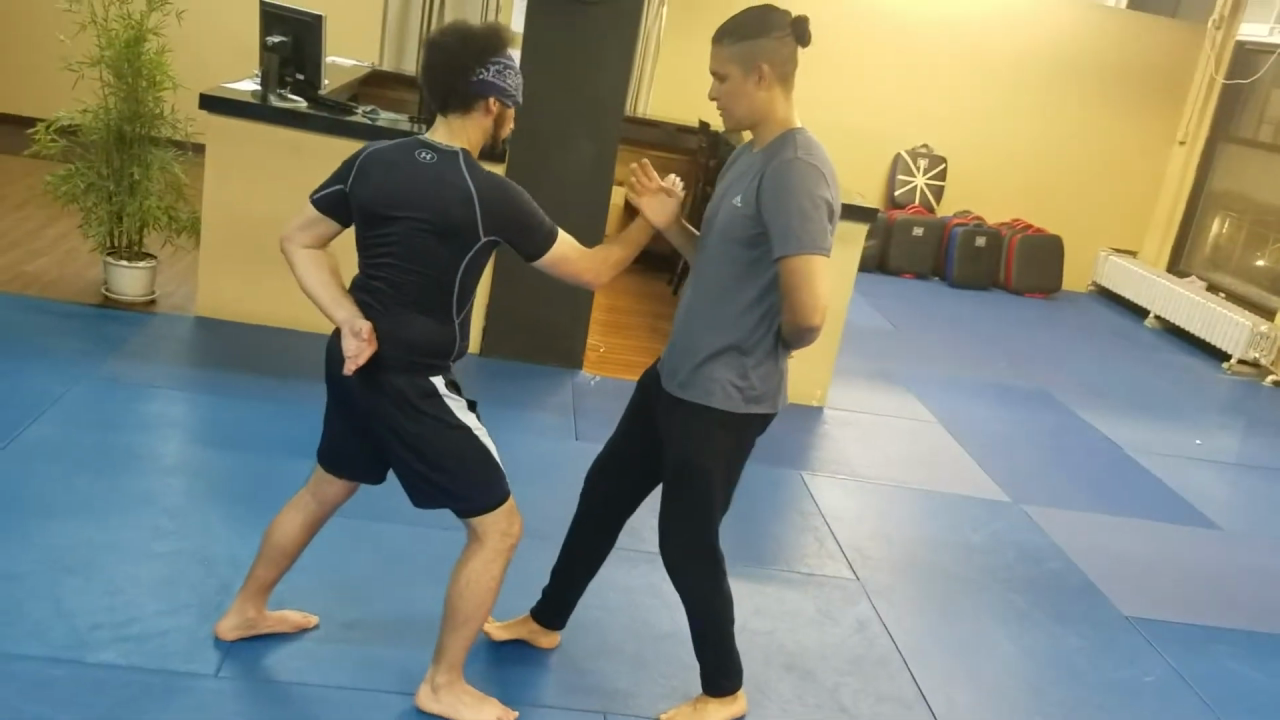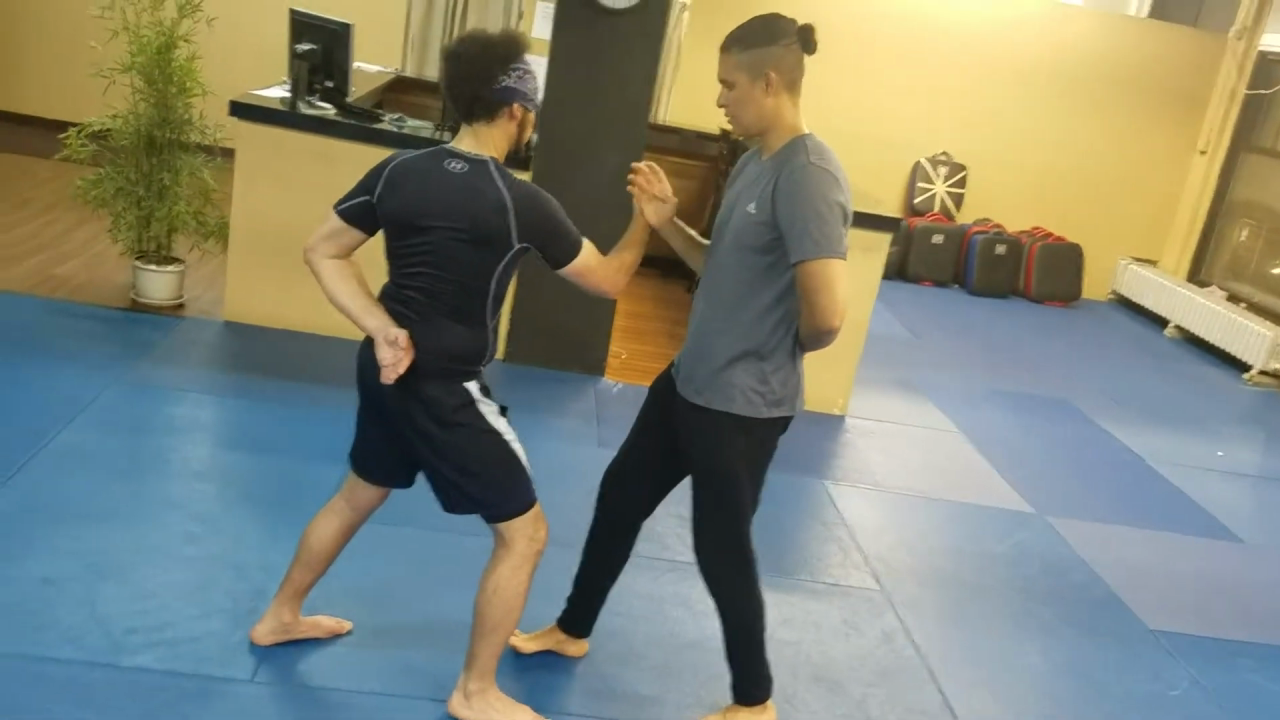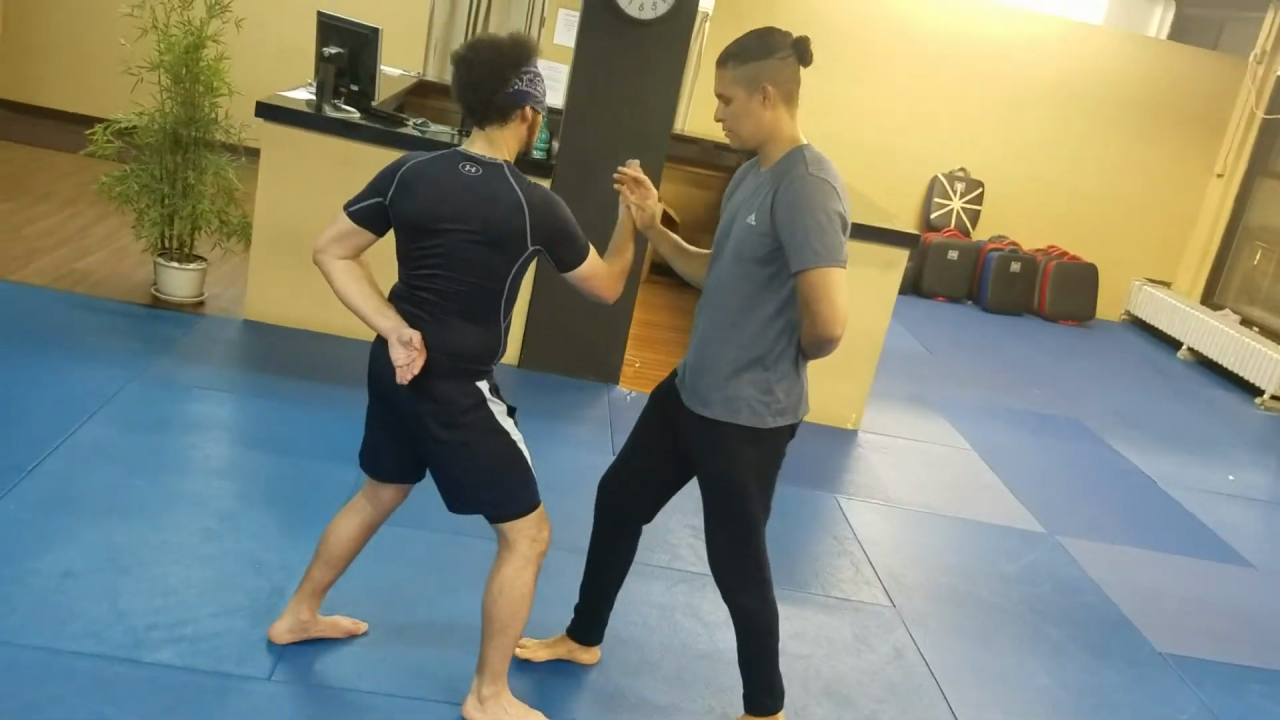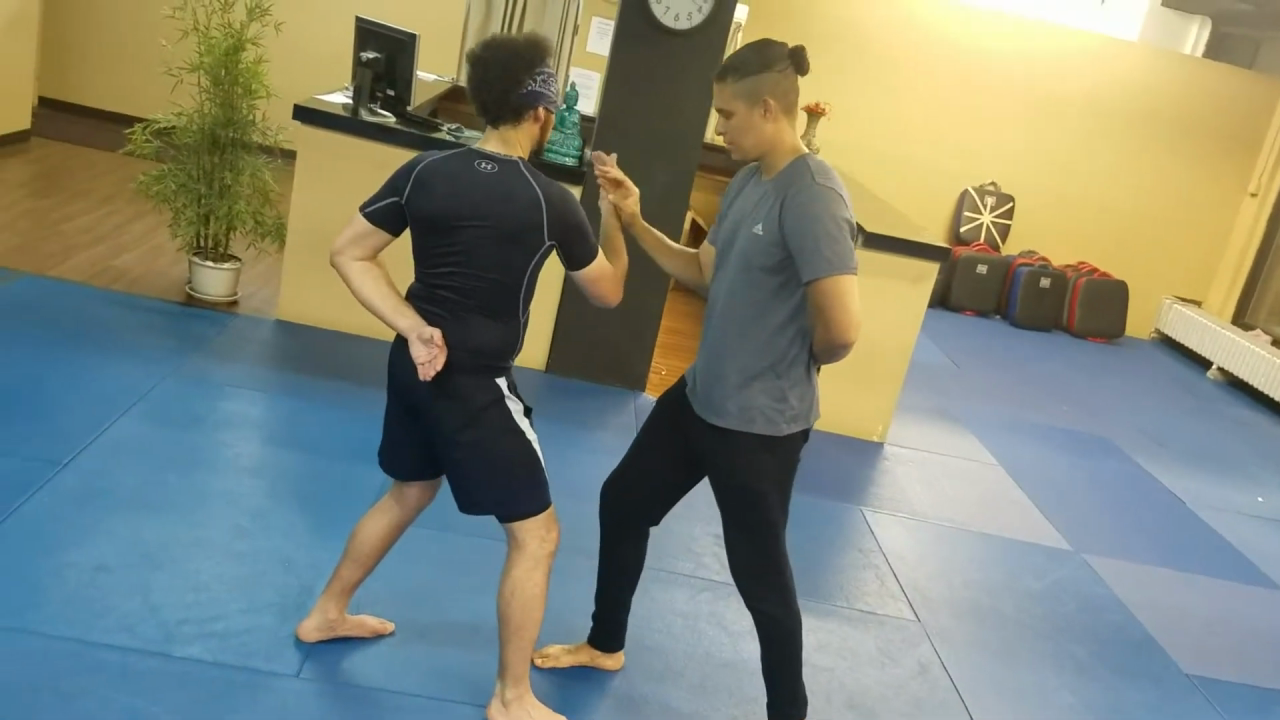
dt=0.4s
person 1, frame 1
left shoulder: (796, 170)
right shoulder: (746, 155)
left elbow: (807, 312)
left wrist: (767, 346)
right wrist: (669, 224)
left hip: (725, 397)
right hip: (677, 375)
left knee: (687, 543)
right knee: (604, 491)
right ankle: (545, 621)
person 1, frame 2
left shoulder: (808, 175)
right shoulder: (752, 162)
left elbow: (826, 314)
left wrist: (780, 348)
right wrist: (668, 225)
left hip: (743, 403)
right hip: (690, 380)
left knee: (722, 550)
right knee: (620, 496)
right ankle: (572, 630)
person 1, frame 3
left shoulder: (807, 186)
right shoulder: (750, 173)
left elbow: (827, 323)
left wrist: (782, 357)
right wrist: (652, 227)
left hip: (749, 414)
right hip: (692, 389)
left knee: (737, 562)
right knee: (618, 498)
right ankle: (582, 638)
person 1, frame 4
left shoulder: (811, 195)
right shoulder: (747, 181)
left elbow: (841, 329)
right elbow: (704, 273)
left wrist: (792, 361)
right wrist: (634, 221)
left hip: (760, 422)
right hip: (700, 396)
left knee: (759, 571)
right knee: (622, 501)
right ankle: (605, 644)
person 2, frame 1
left shoulder: (370, 161)
right shoulder: (489, 196)
left elbow: (299, 242)
right elbow: (589, 270)
left wrist: (350, 320)
right wrist: (648, 222)
left hip: (356, 362)
right hip: (412, 380)
left knee: (325, 487)
right knee: (497, 527)
left ankle: (244, 611)
person 2, frame 2
left shoulder: (397, 172)
right shoulder: (521, 203)
left elbow: (322, 253)
right elbow: (608, 280)
left wrist: (382, 329)
right wrist: (646, 218)
left hip: (386, 368)
right hip: (445, 387)
left knee: (359, 493)
right knee: (523, 533)
left ankle: (279, 616)
person 2, frame 3
left shoulder: (408, 172)
right shoulder: (534, 206)
left elbow: (332, 253)
right elbow: (607, 286)
left wrist: (394, 330)
right wrist: (630, 219)
left hip: (396, 366)
right hip: (457, 386)
left knee: (378, 494)
right knee: (526, 534)
left ankle: (298, 615)
person 2, frame 4
left shoulder: (422, 172)
right shoulder: (550, 202)
left elbow: (349, 254)
right elbow: (608, 292)
left wrist: (415, 328)
right wrist: (611, 217)
left hip: (416, 365)
right hip: (476, 383)
left knee: (407, 494)
right knee: (535, 534)
left ankle: (327, 614)
